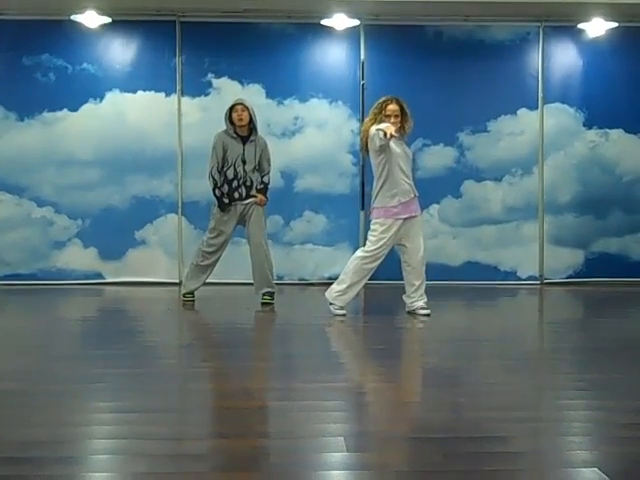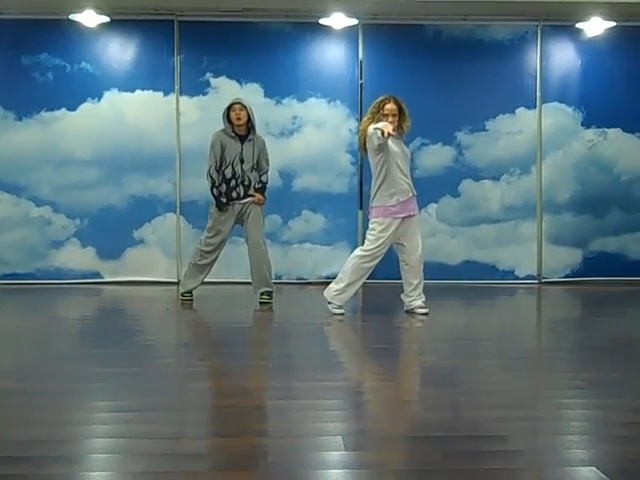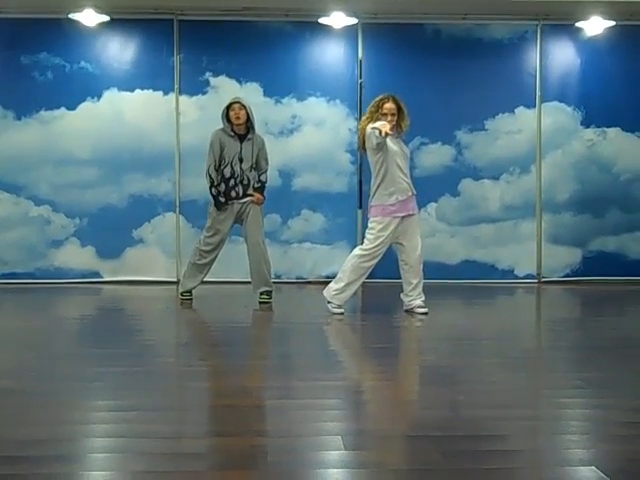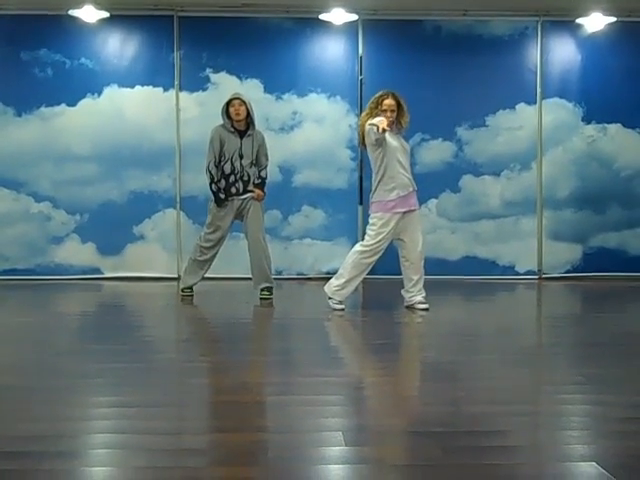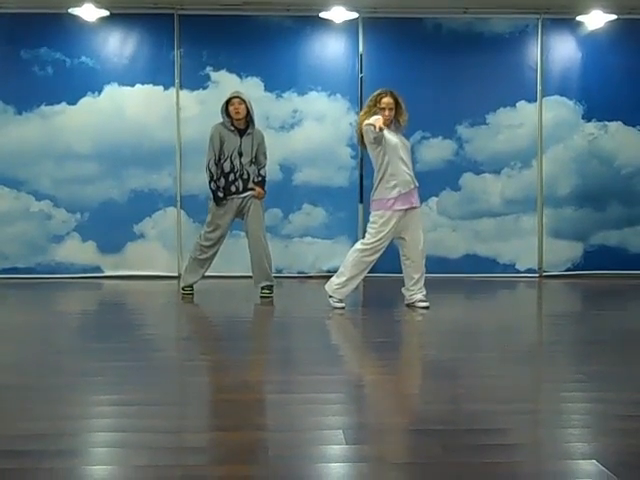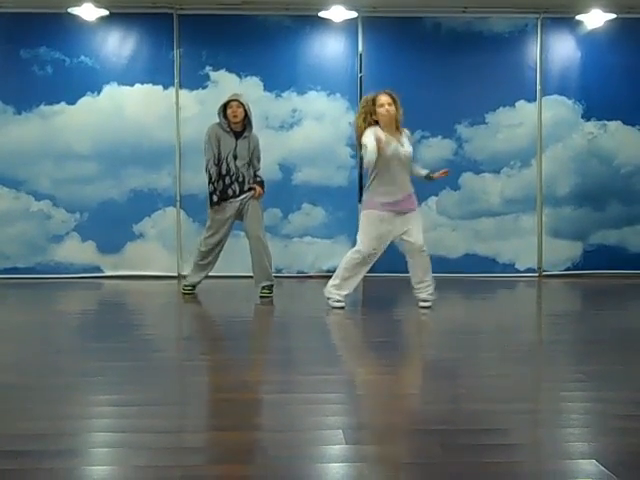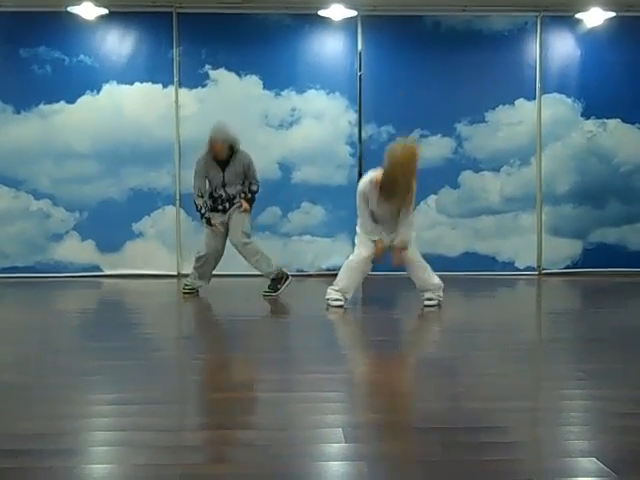
dt=0.2s
person 1, frame 1
left shoulder: (399, 140)
right shoulder: (377, 137)
right elbow: (378, 133)
right wrist: (384, 128)
left hip: (410, 205)
right hip: (387, 209)
left knee: (415, 256)
right knee: (369, 254)
left ankle: (416, 301)
right ankle: (336, 296)
person 1, frame 2
left shoulder: (397, 139)
right shoulder: (376, 137)
right elbow: (375, 133)
right wrist: (382, 127)
left hip: (408, 204)
right hip: (386, 208)
left knee: (413, 255)
right knee: (368, 253)
left ankle: (414, 300)
right ankle: (335, 295)
person 1, frame 3
left shoulder: (396, 138)
right shoulder: (375, 136)
right elbow: (374, 132)
right wrist: (379, 126)
left hip: (407, 204)
right hip: (385, 207)
left knee: (413, 255)
right knee: (367, 252)
left ankle: (413, 300)
right ankle: (334, 295)
person 1, frame 4
left shoulder: (396, 134)
right shoulder: (374, 132)
right elbow: (372, 128)
right wrist: (377, 122)
left hip: (408, 199)
right hip: (386, 203)
left knee: (414, 251)
right knee: (368, 248)
left ankle: (414, 296)
right ankle: (335, 291)
person 1, frame 5
left shoulder: (395, 132)
right shoulder: (373, 132)
right elbow: (370, 127)
right wrist: (374, 121)
left hip: (409, 197)
right hip: (388, 201)
left knee: (415, 249)
right knee: (369, 246)
left ankle: (415, 294)
right ankle: (336, 289)
person 1, frame 6
left shoulder: (404, 135)
right shoulder: (371, 134)
right elbow: (369, 162)
left wrist: (428, 175)
right wrist: (377, 147)
left hip: (405, 202)
right hip: (378, 204)
left knee: (417, 246)
right knee: (365, 250)
left ankle: (425, 292)
right ankle: (335, 290)
person 1, frame 7
left shoulder: (408, 184)
right shoulder: (367, 184)
left elbow: (407, 219)
right elbow: (364, 216)
left wrist: (400, 244)
right wrist: (376, 239)
left hip: (400, 226)
right hip: (371, 227)
left knee: (411, 257)
right knee: (362, 255)
left ankle: (433, 291)
right ankle: (337, 292)
person 2, frame 1
left shoulder: (260, 142)
right shoulder: (222, 139)
left elbow: (265, 171)
right elbow: (214, 170)
left wrist: (263, 192)
right wrist: (220, 198)
left hip: (253, 201)
right hip: (227, 202)
left knee: (259, 244)
right knee: (212, 244)
left ankle: (267, 289)
right ankle: (189, 286)
person 2, frame 2
left shoulder: (258, 141)
right shoulder: (220, 138)
left elbow: (264, 170)
right elbow: (212, 169)
left wrist: (261, 191)
right wrist: (218, 197)
left hip: (251, 201)
right hip: (225, 201)
left knee: (257, 243)
right knee: (210, 243)
left ankle: (265, 288)
right ankle: (187, 285)
person 2, frame 3
left shoulder: (257, 140)
right shoulder: (219, 137)
left elbow: (263, 169)
right elbow: (211, 168)
left wrist: (260, 191)
right wrist: (217, 196)
left hip: (250, 200)
right hip: (224, 200)
left knee: (256, 243)
right knee: (209, 242)
left ankle: (264, 288)
right ankle: (187, 285)
person 2, frame 4
left shoulder: (257, 136)
right shoulder: (219, 132)
left elbow: (263, 165)
right elbow: (211, 164)
left wrist: (260, 187)
right wrist: (217, 193)
left hip: (250, 196)
right hip: (224, 197)
left knee: (257, 239)
right knee: (210, 239)
left ankle: (265, 284)
right ankle: (187, 281)
person 2, frame 5
left shoulder: (256, 134)
right shoulder: (219, 131)
left elbow: (262, 163)
right elbow: (211, 162)
left wrist: (261, 185)
right wrist: (216, 191)
left hip: (251, 194)
right hip: (224, 195)
left knee: (257, 237)
right knee: (210, 238)
left ankle: (265, 283)
right ankle: (188, 280)
person 2, frame 6
left shoulder: (252, 138)
right shoulder: (215, 131)
right elbow: (211, 163)
left wrist: (259, 183)
right wrist: (213, 194)
left hip: (248, 195)
right hip: (223, 197)
left knee: (257, 236)
right knee: (212, 239)
left ankle: (266, 282)
right ankle: (192, 280)
person 2, frame 7
left shoulder: (243, 158)
right shoulder: (204, 162)
left elbow: (253, 182)
right elbow: (199, 193)
left wrist: (248, 199)
right wrist: (206, 215)
left hip: (239, 206)
right hip: (216, 210)
left knee: (240, 239)
right knee: (212, 249)
left ankle: (277, 275)
right ankle: (195, 281)
